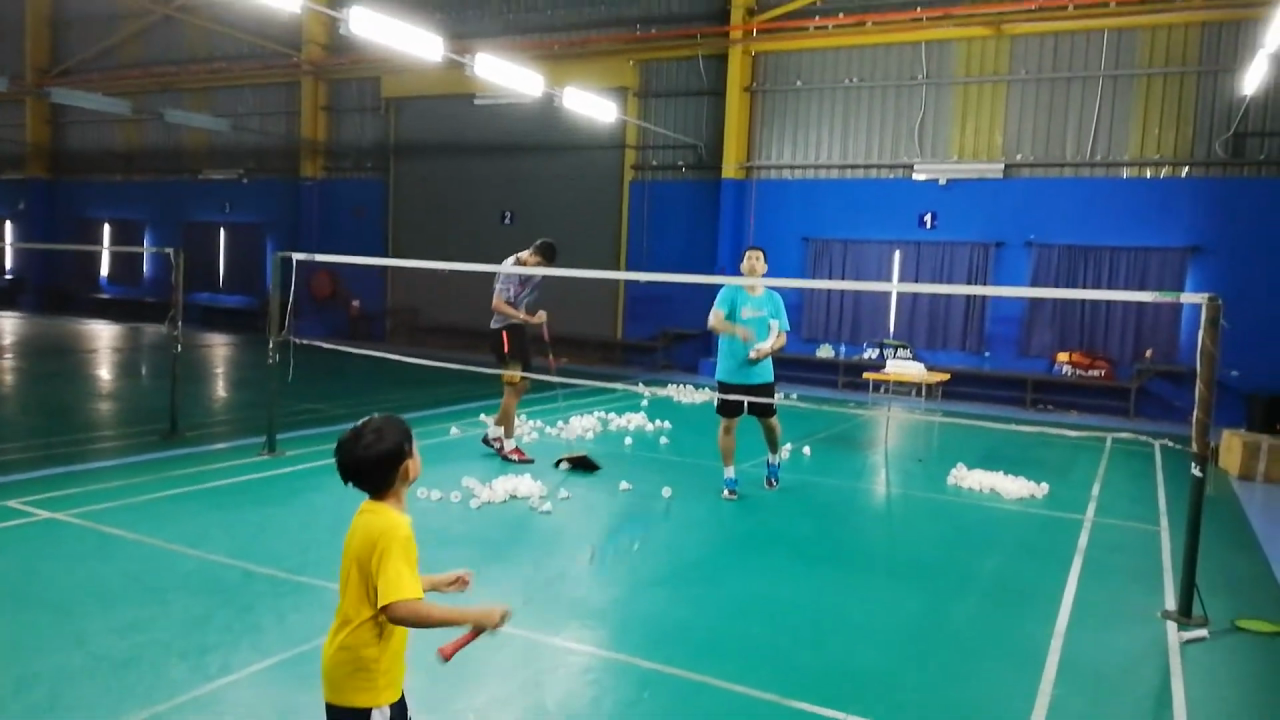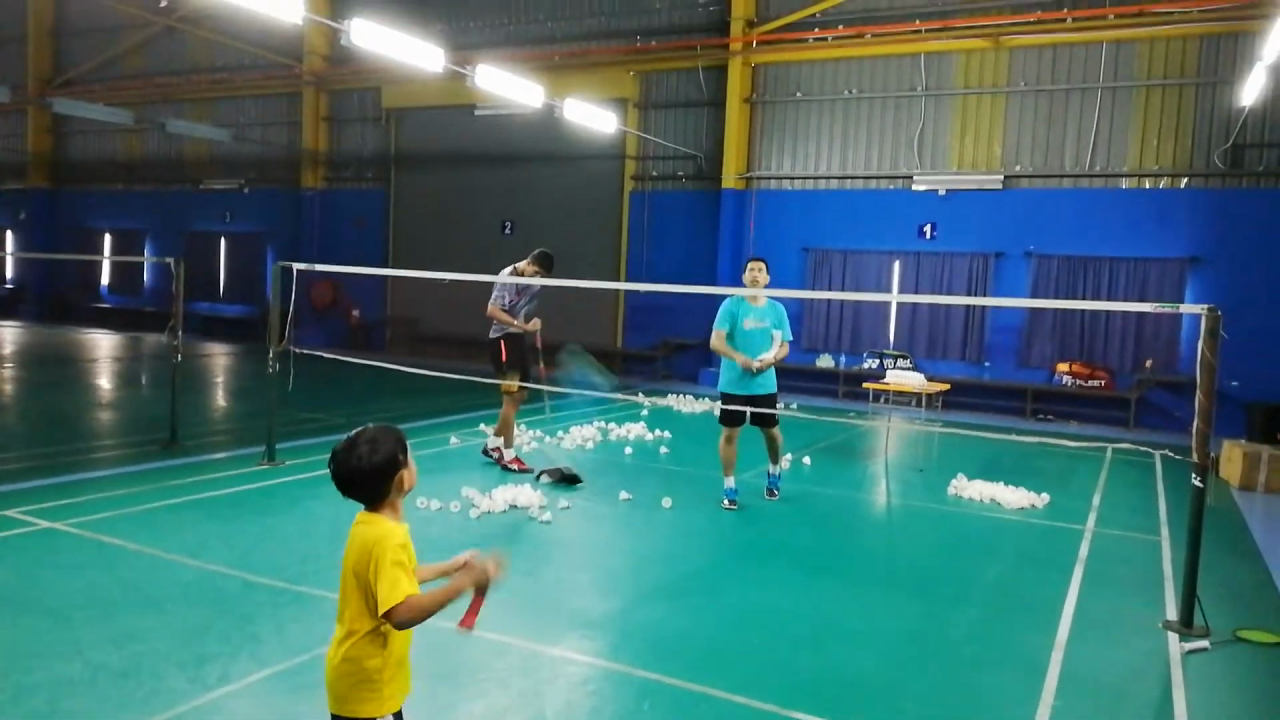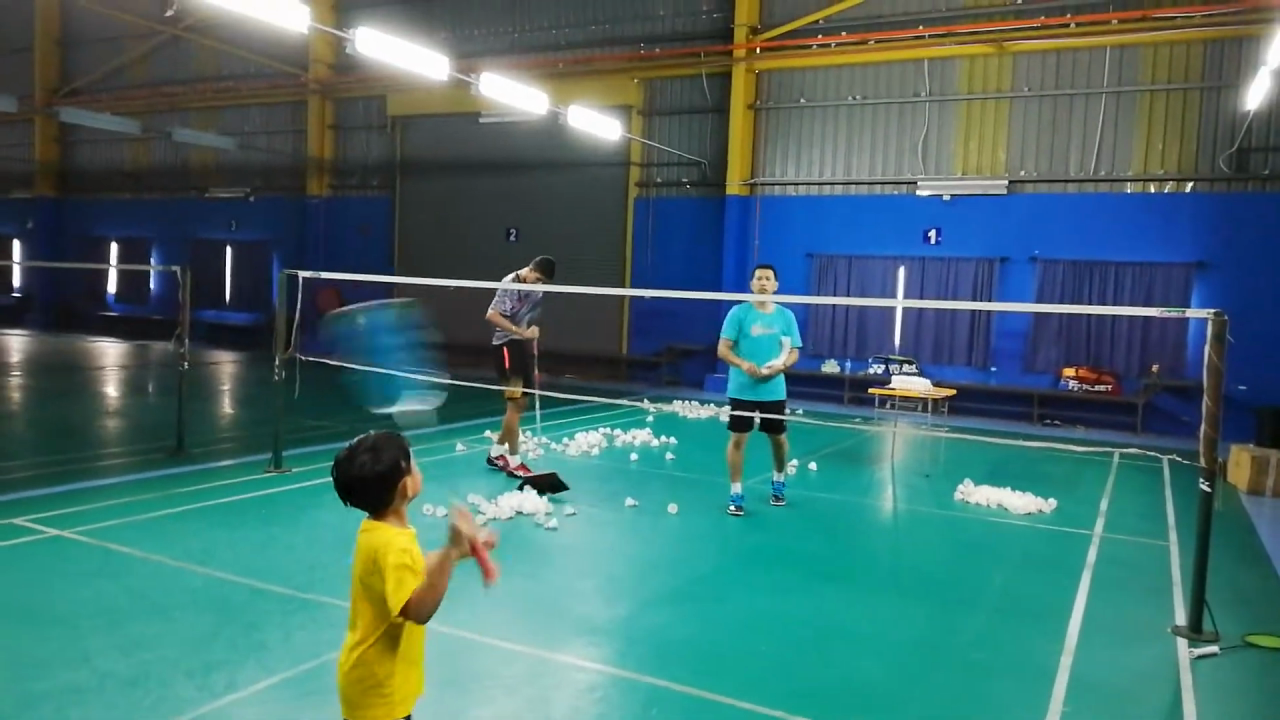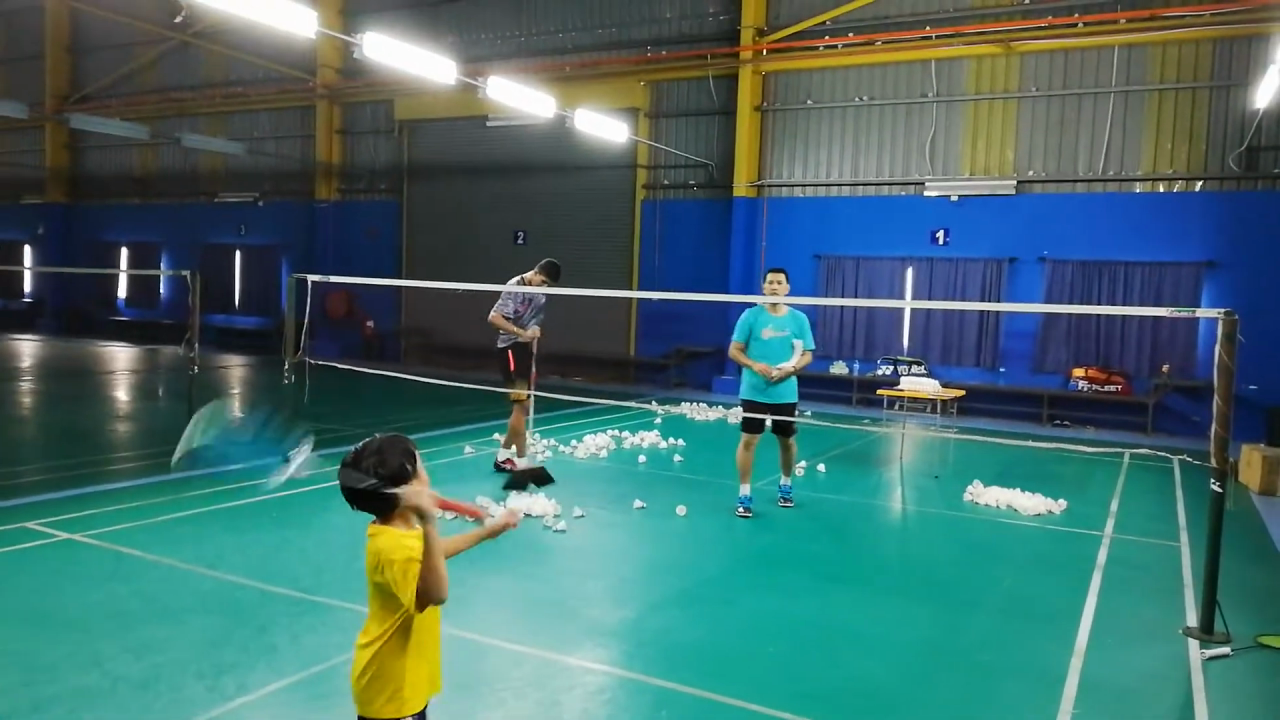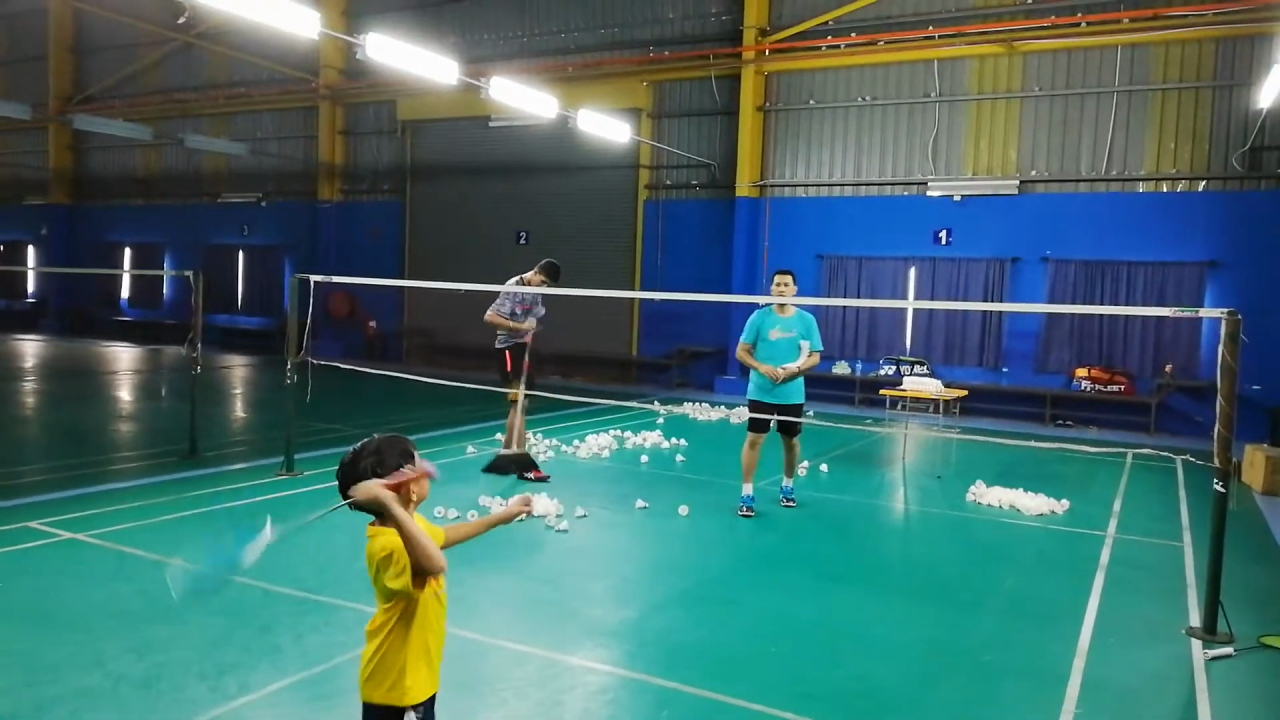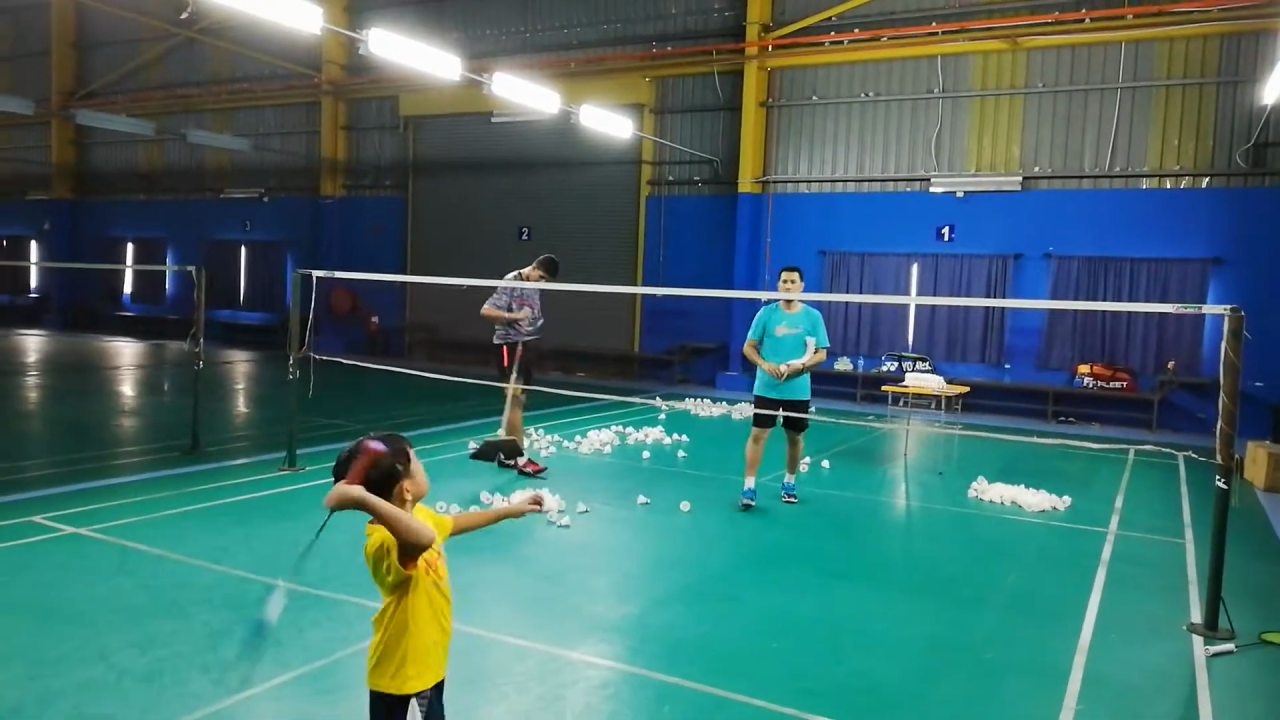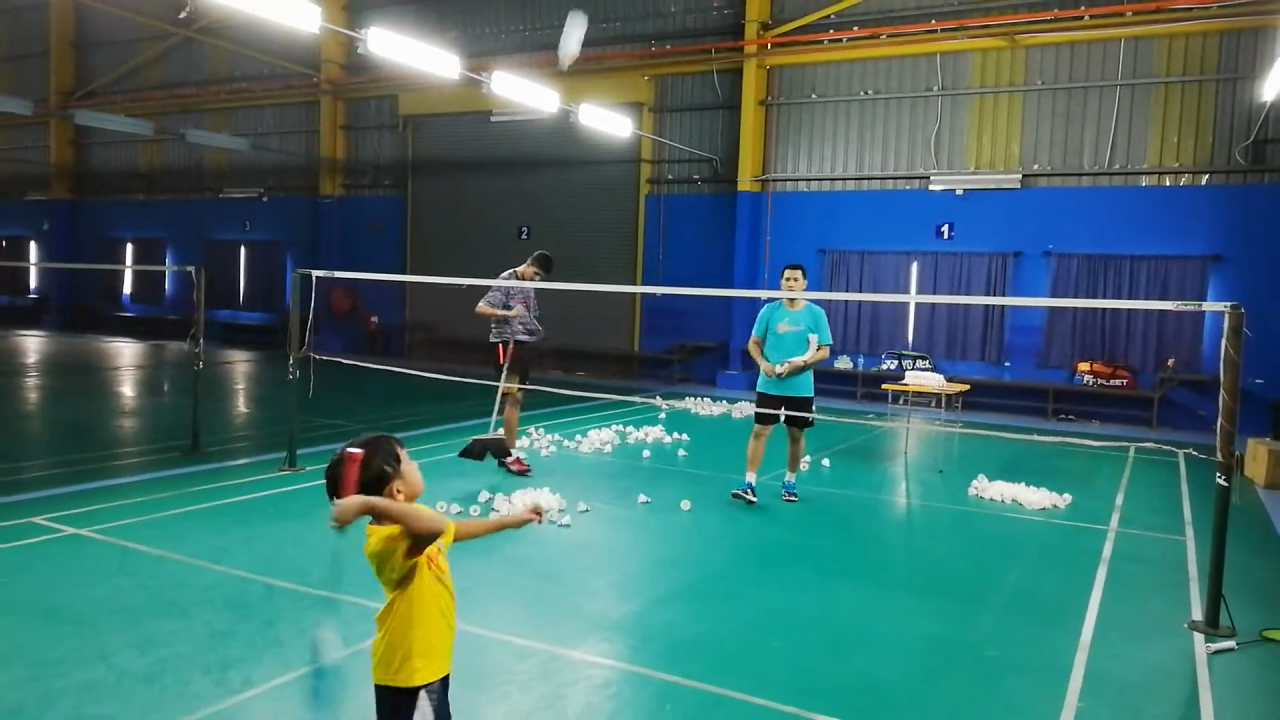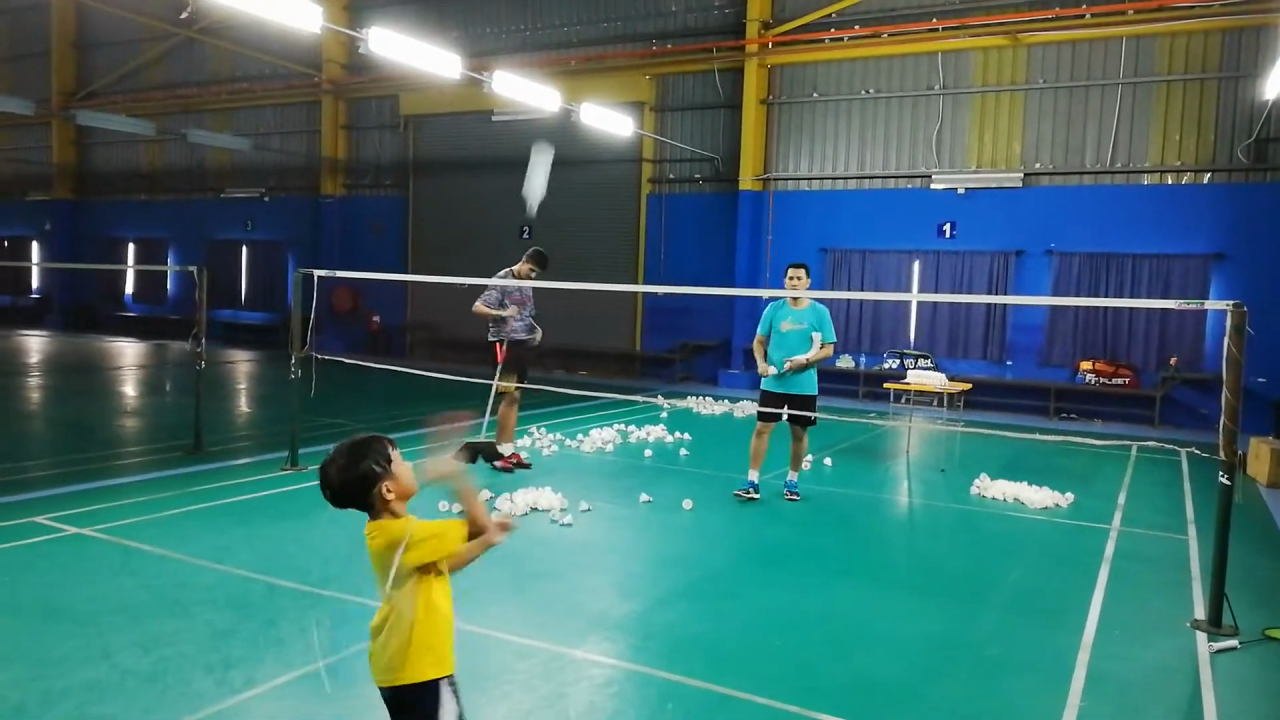
dt=0.1s
person 1, frame 1
left shoulder: (372, 515)
right shoulder: (391, 529)
right elbow: (401, 611)
left wrist: (436, 582)
right wrist: (472, 617)
left hip: (363, 665)
right hip: (363, 674)
person 1, frame 2
left shoulder: (369, 524)
right shoulder: (386, 539)
right elbow: (403, 613)
left wrist: (448, 568)
right wrist: (466, 582)
left hip: (367, 673)
right hip: (367, 683)
person 1, frame 3
left shoulder: (381, 531)
right shoulder: (388, 546)
right elbow: (420, 609)
left wrist: (462, 548)
right wrist: (451, 552)
right hip: (377, 689)
person 1, frame 4
left shoulder: (394, 533)
right shoulder: (394, 548)
left elbow: (432, 555)
right elbow: (434, 593)
left wrist: (489, 530)
right wrist: (428, 522)
right hip: (392, 686)
person 1, frame 5
left shoulder: (403, 524)
right shoulder: (390, 546)
left elbow: (444, 536)
right elbow: (433, 565)
left wrist: (503, 515)
right wrist: (388, 505)
right hip: (399, 684)
person 1, frame 6
left shoulder: (415, 514)
right shoulder: (385, 541)
left elbow: (452, 524)
right elbow: (423, 537)
left wrist: (512, 510)
right wrist: (365, 498)
right hip: (405, 674)
person 1, frame 7
left shoulder: (400, 530)
right shoulder: (385, 541)
left elbow: (453, 530)
right elbow: (435, 526)
left wrist: (513, 519)
left hip: (415, 664)
right hip: (412, 670)
person 1, frame 8
left shoulder: (386, 531)
right shoulder: (406, 534)
left elbow: (442, 565)
right elbow: (481, 528)
left wrist: (486, 540)
right wrist: (457, 478)
left hip: (401, 661)
right hip: (419, 670)
person 2, frame 1
left shoulder: (774, 299)
right shoulder: (729, 293)
left elbow: (781, 336)
right elbow: (713, 322)
left wrist: (769, 349)
right wrist: (736, 329)
left hip: (762, 373)
right hip: (731, 373)
left knee: (769, 422)
right knee: (728, 424)
left ankle: (773, 461)
right ankle: (729, 477)
person 2, frame 2
left shoulder: (777, 309)
right shoulder: (731, 305)
left elbow: (784, 346)
right elbow: (715, 342)
left wrist: (772, 359)
right wrist: (736, 357)
left hip: (765, 384)
right hip: (733, 383)
left knee: (771, 432)
right knee: (730, 433)
left ankle: (774, 472)
right ankle: (729, 488)
person 2, frame 3
left shoulder: (786, 316)
right shoulder: (739, 313)
left elbow: (794, 352)
right elbow: (722, 349)
left wrist: (780, 366)
right wrist: (743, 364)
left hip: (774, 390)
right hip: (742, 390)
left knee: (778, 438)
right knee: (738, 439)
left ankle: (778, 481)
right ankle: (736, 493)
person 2, frame 4
left shoulder: (799, 319)
right shoulder: (751, 316)
left elbow: (807, 355)
right elbow: (734, 350)
left wrist: (791, 368)
right wrist: (754, 365)
left hip: (786, 392)
right hip: (754, 391)
left knee: (787, 441)
right knee: (748, 440)
left ankle: (785, 485)
right ankle: (744, 495)
person 2, frame 5
left shoulder: (807, 320)
right shoulder: (759, 317)
left elbow: (815, 357)
right elbow: (742, 351)
left wrist: (796, 369)
right wrist: (760, 367)
left hip: (792, 394)
right hip: (760, 392)
left knee: (790, 441)
right knee: (754, 440)
left ankle: (787, 487)
right ankle: (747, 495)
person 2, frame 6
left shoulder: (813, 317)
right shoulder: (766, 313)
left elbow: (821, 354)
right elbow: (749, 347)
left wrist: (801, 365)
right wrist: (764, 364)
left hip: (798, 390)
right hip: (767, 388)
left knee: (795, 437)
right knee: (758, 434)
left ankle: (789, 483)
right ankle: (749, 489)
person 2, frame 7
left shoulder: (816, 314)
right shoulder: (769, 311)
left elbow: (824, 351)
right elbow: (753, 344)
left wrist: (802, 363)
right wrist: (763, 363)
left hip: (801, 388)
right hip: (769, 385)
left knee: (796, 434)
right knee: (760, 431)
left ankle: (790, 482)
right ankle: (749, 483)
person 2, frame 8
left shoulder: (820, 312)
right shoulder: (773, 309)
left elbow: (828, 349)
right elbow: (758, 342)
left wrist: (805, 361)
right wrist: (761, 363)
left hip: (804, 386)
right hip: (773, 383)
left knee: (799, 433)
right knee: (762, 429)
left ankle: (792, 481)
right ankle: (752, 482)
person 3, frame 1
left shoulder: (528, 269)
right shoulder: (511, 269)
right elbow: (497, 304)
right wrist: (529, 319)
left hip: (518, 329)
right hip: (506, 330)
left knee: (522, 385)
right knee: (513, 387)
left ankle: (494, 433)
right ankle: (508, 446)
person 3, frame 2
left shoulder: (527, 279)
right shoulder: (508, 278)
right elbow: (492, 311)
right wrist: (524, 326)
left hip: (518, 339)
right hip: (504, 340)
left knee: (519, 395)
right knee: (512, 397)
left ankle: (493, 443)
right ankle: (508, 456)
person 3, frame 3
left shoulder: (532, 287)
right shoulder: (510, 285)
right elbow: (492, 316)
right wrist: (521, 332)
left hip: (522, 346)
right hip: (507, 346)
left knee: (521, 402)
right knee: (516, 403)
left ankle: (496, 452)
right ankle: (514, 461)
person 3, frame 4
left shoulder: (537, 292)
right shoulder: (515, 288)
right elbow: (494, 318)
right wrist: (522, 333)
left hip: (526, 349)
right hip: (512, 349)
left knee: (524, 406)
right knee: (521, 405)
left ankle: (503, 456)
right ankle: (521, 462)
person 3, frame 5
left shoulder: (536, 292)
right shoulder: (513, 288)
right elbow: (490, 317)
left wrist: (532, 328)
right wrist: (519, 326)
left hip: (525, 350)
right hip: (510, 350)
left knee: (519, 406)
right knee: (518, 404)
person 3, frame 6
left shoulder: (533, 287)
right shoulder: (510, 283)
right elbow: (486, 310)
left wrist: (536, 325)
right wrist: (515, 315)
left hip: (525, 345)
right hip: (508, 345)
left knee: (517, 401)
right knee: (516, 399)
left ankle: (507, 454)
right ankle: (520, 458)
person 3, frame 7
left shoulder: (528, 286)
right shoulder: (506, 281)
right elbow: (481, 308)
left wrist: (535, 328)
right wrist: (507, 313)
left hip: (524, 344)
right hip: (505, 344)
left knee: (517, 399)
right knee: (513, 398)
left ankle: (507, 453)
right ankle: (509, 454)
person 3, frame 8
left shoulder: (526, 285)
right shoulder: (502, 280)
right elbow: (477, 307)
left wrist: (536, 329)
right wrist: (501, 313)
left hip: (522, 343)
right hip: (503, 343)
left knee: (514, 398)
right knee: (510, 396)
left ankle: (508, 451)
right ankle: (500, 451)
